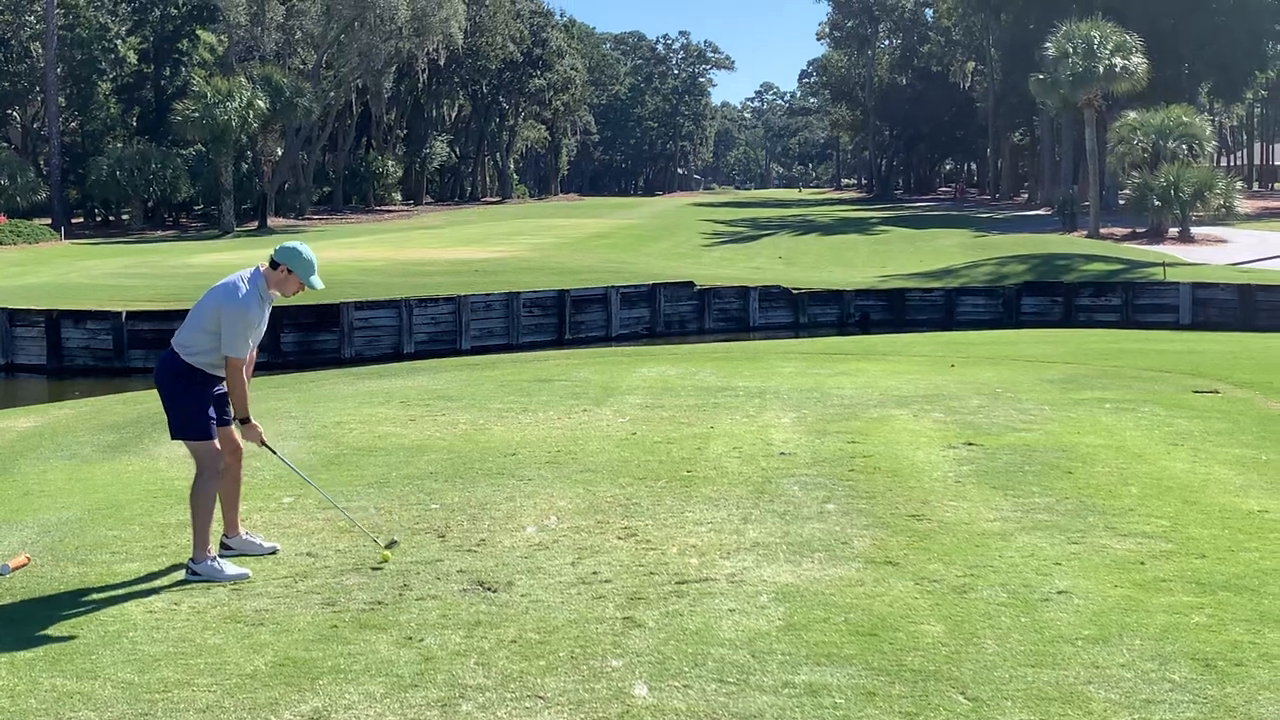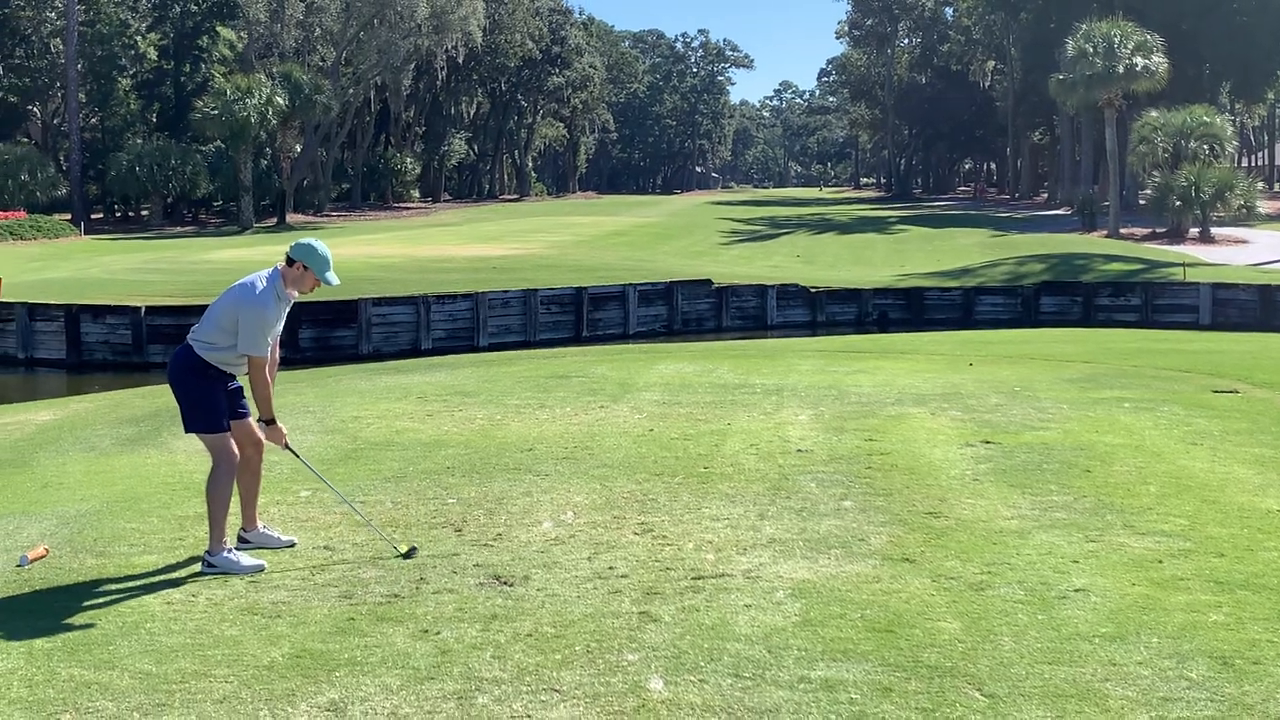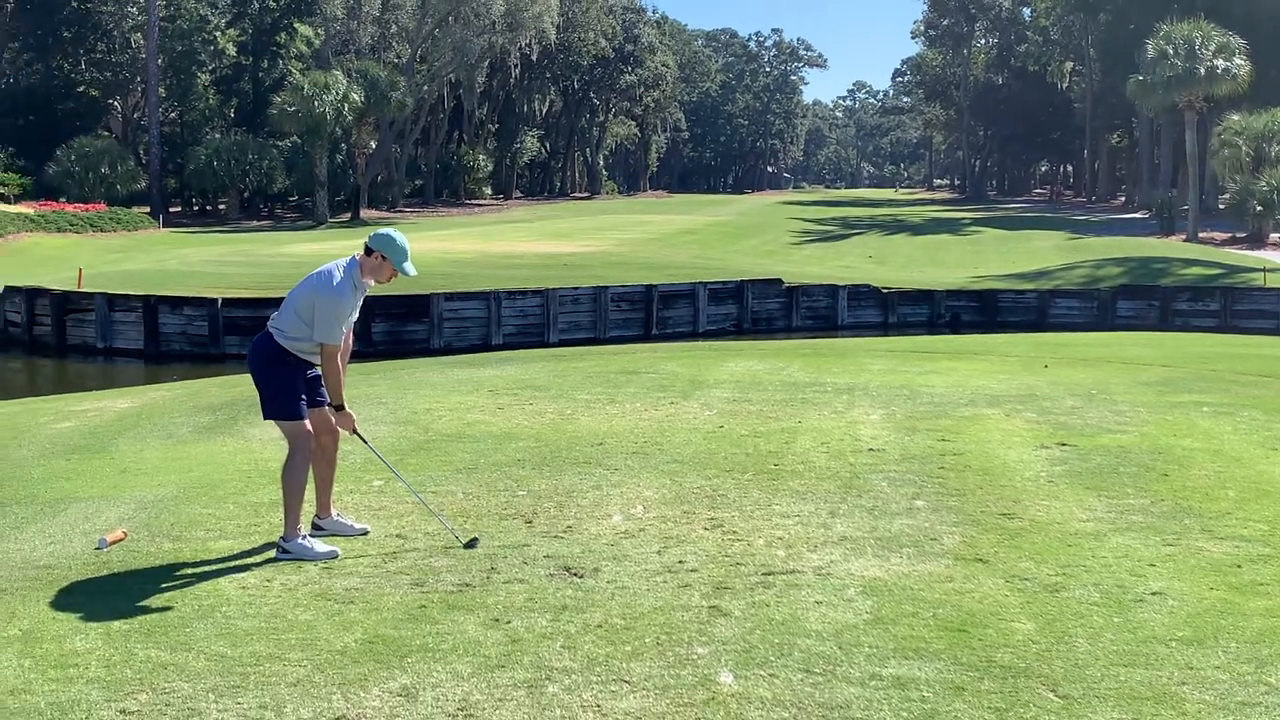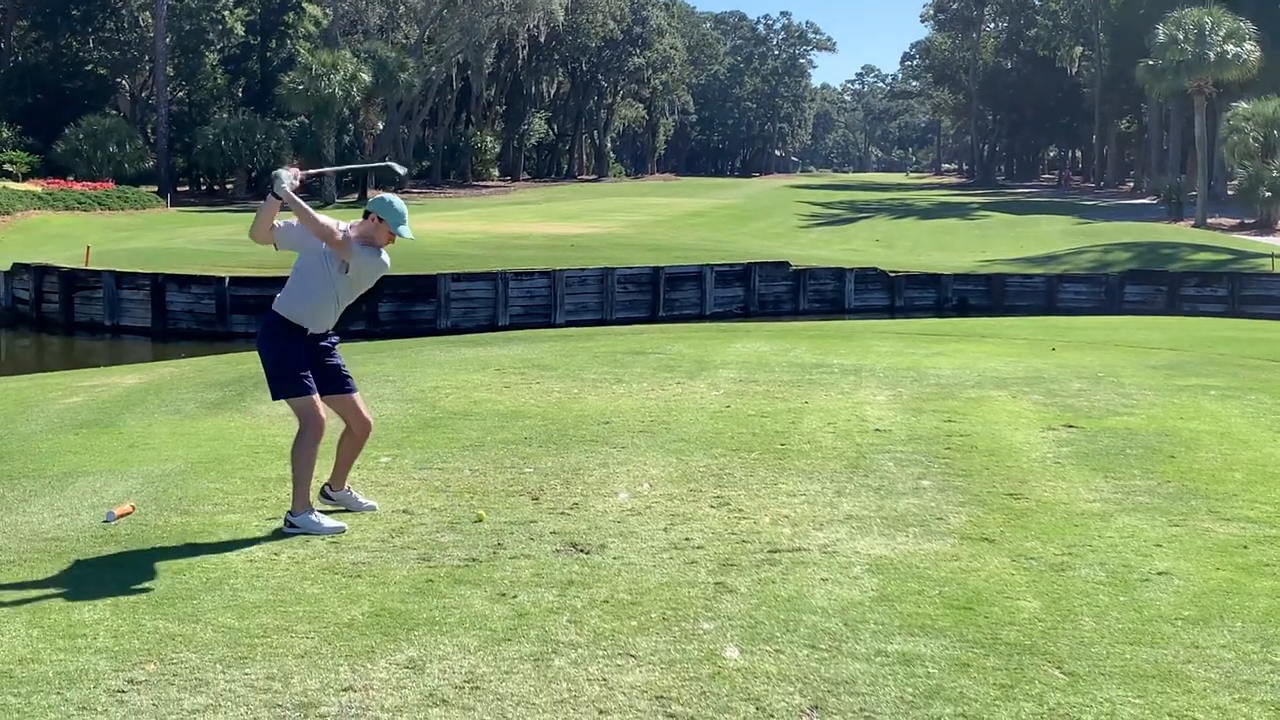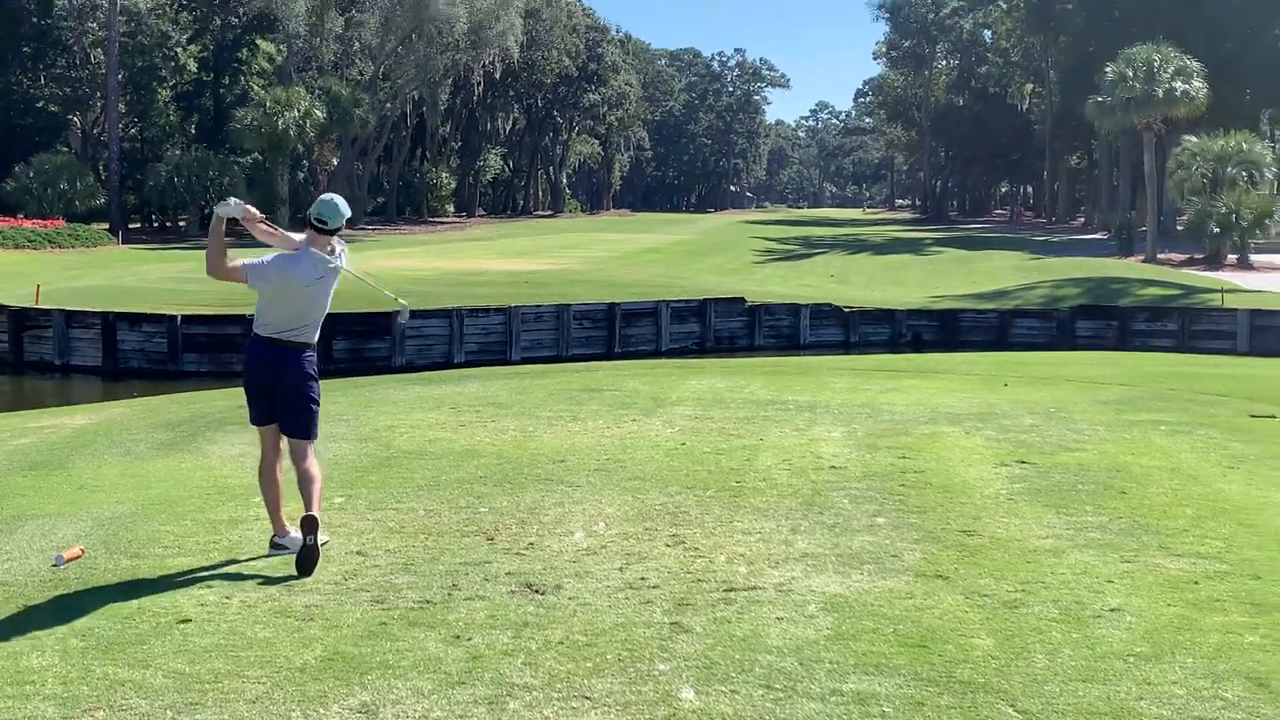
dt=1s
person 1, frame 1
left shoulder: (262, 289)
right shoulder: (242, 302)
left elbow: (249, 353)
right elbow: (235, 368)
left wrist: (240, 408)
right wrist: (245, 420)
left hip: (206, 375)
right hip: (181, 375)
left knee: (231, 452)
right knee: (211, 463)
left ankle: (233, 536)
right ankle: (200, 559)
person 1, frame 2
left shoulder: (282, 292)
right shoulder: (260, 302)
left elbow: (272, 353)
right elbow: (258, 370)
left wrist: (264, 416)
right wrist: (270, 421)
left hip: (219, 371)
right hip: (194, 371)
left knee: (253, 445)
right knee: (227, 457)
left ankle: (251, 529)
right ankle: (217, 552)
person 1, frame 3
left shoulder: (358, 279)
right shoulder: (337, 290)
left elbow: (345, 339)
right elbow: (330, 357)
left wrist: (338, 398)
right wrist: (340, 406)
left hip: (298, 358)
right hip: (274, 358)
left knee: (328, 434)
right knee: (303, 443)
left ankle: (324, 517)
right ankle: (291, 538)
person 1, frame 4
left shoulder: (377, 261)
right shoulder: (314, 229)
left elbow: (332, 239)
right elbow: (258, 234)
left wrist: (290, 195)
right wrist: (277, 194)
left hip: (320, 341)
right hip: (282, 334)
left knee: (361, 423)
right knee: (315, 420)
left ankle: (336, 488)
right ankle: (299, 513)
person 1, frame 5
left shoulder: (285, 269)
right shoulder: (339, 256)
left elbow: (217, 269)
right elbow: (288, 240)
left wrist: (220, 217)
right wrist: (251, 220)
left hip: (260, 355)
right hip: (297, 360)
left knee: (271, 450)
right knee: (303, 453)
left ankle: (282, 533)
right ankle: (311, 519)
